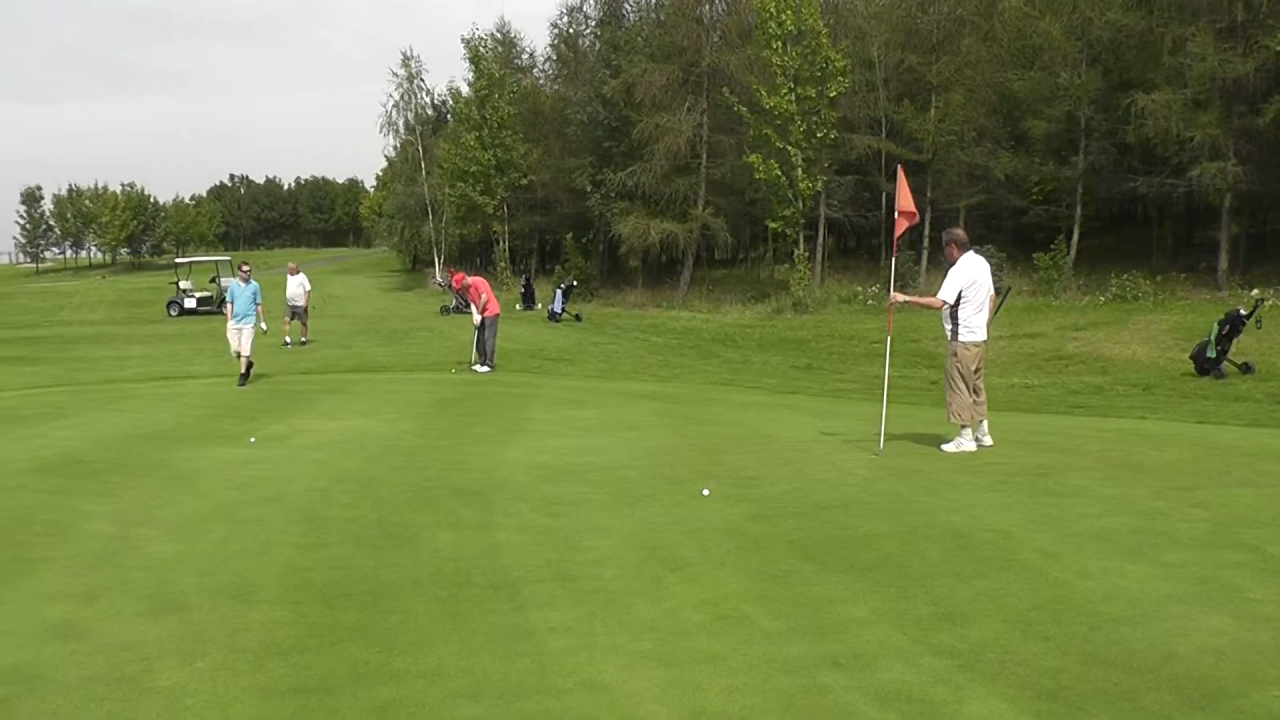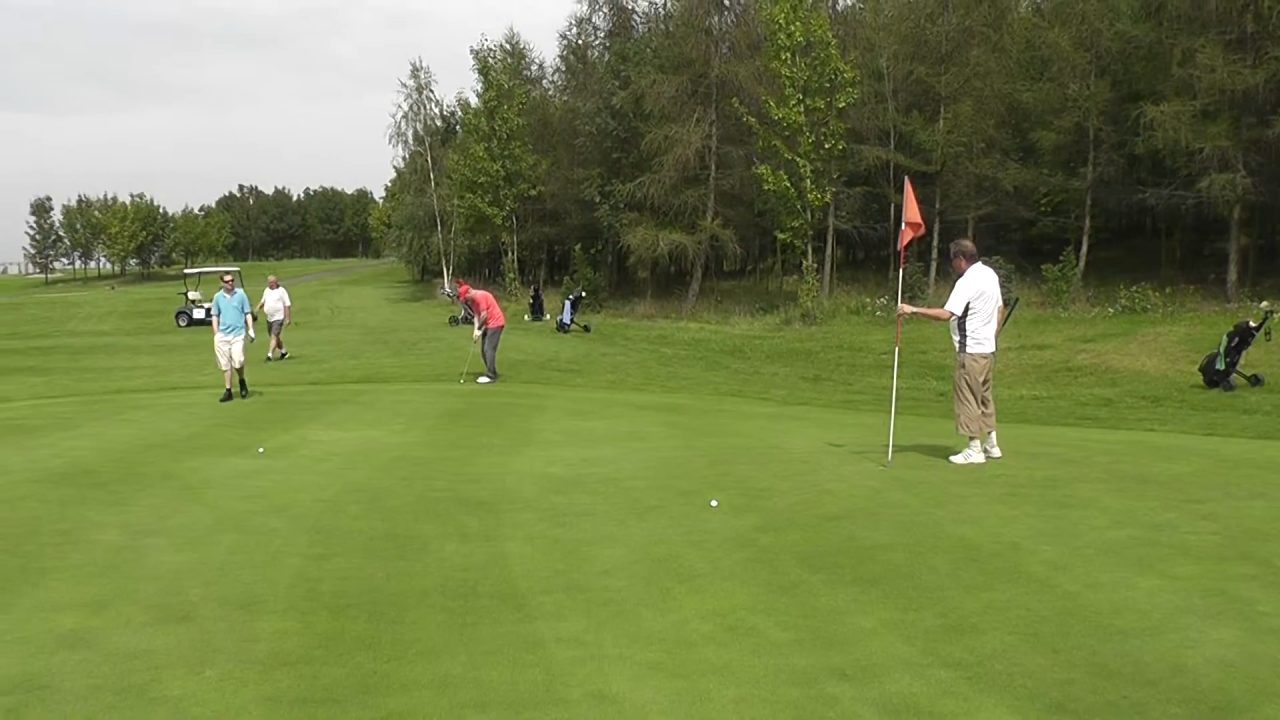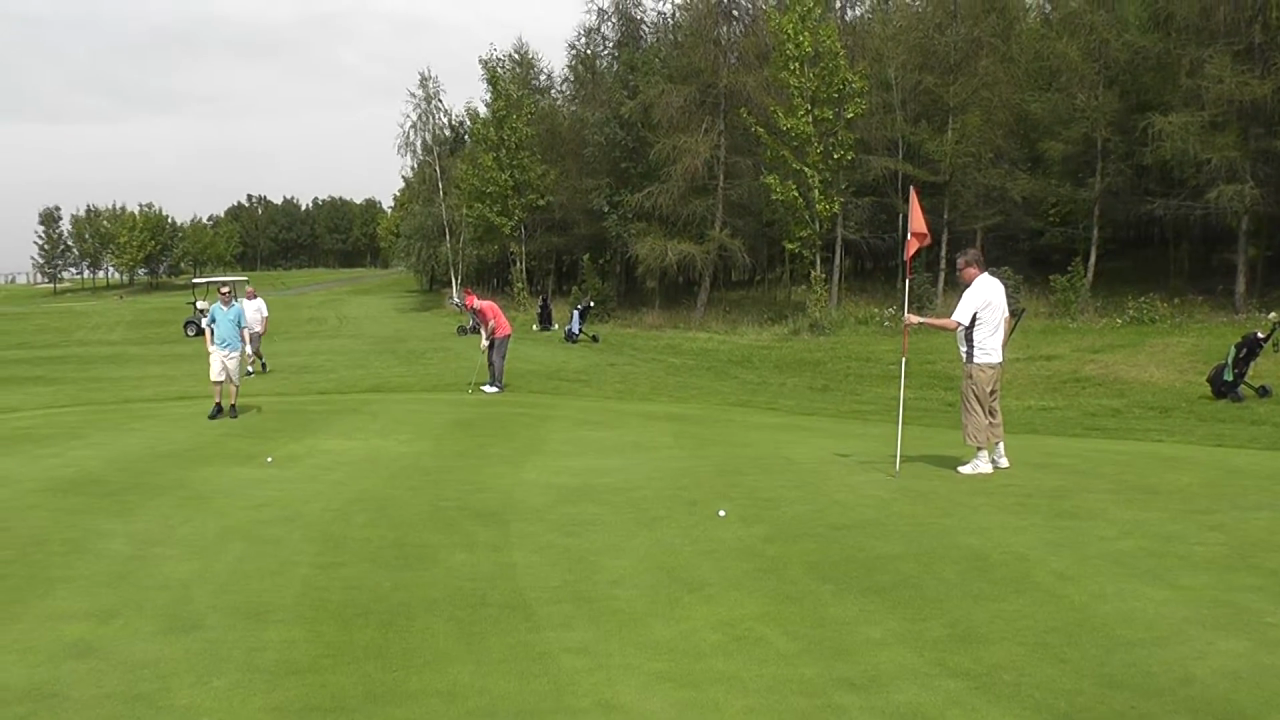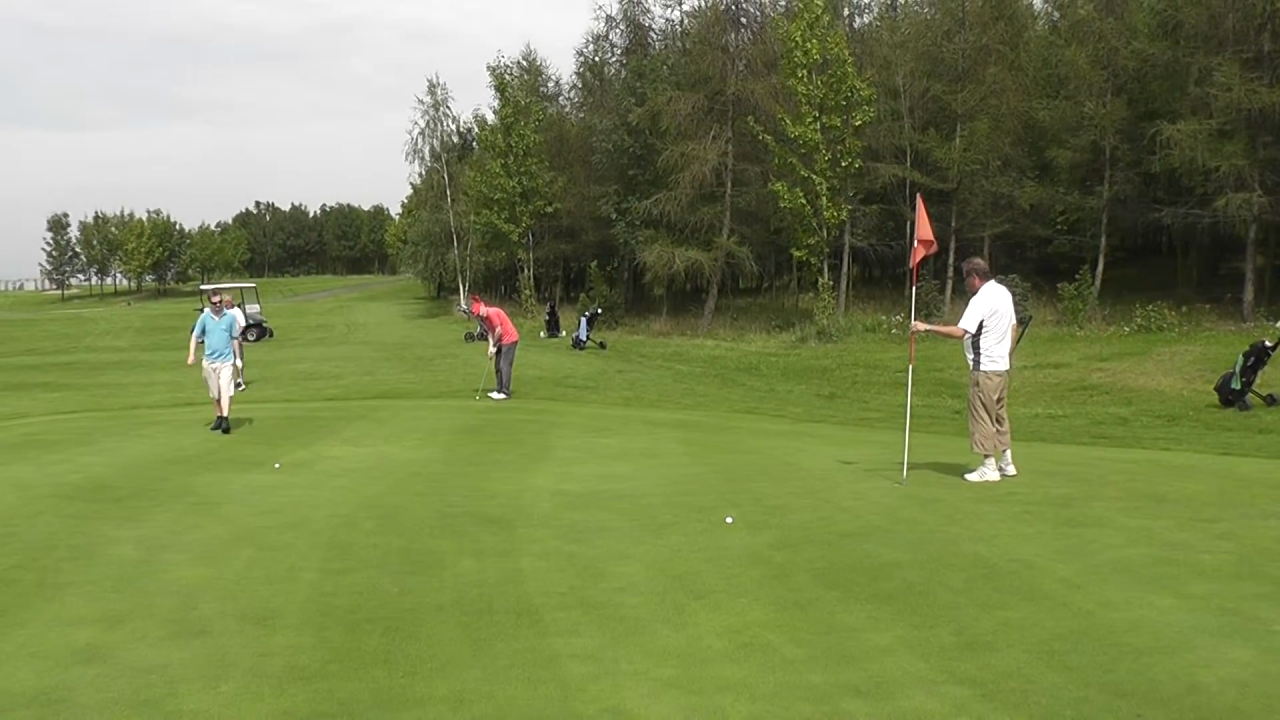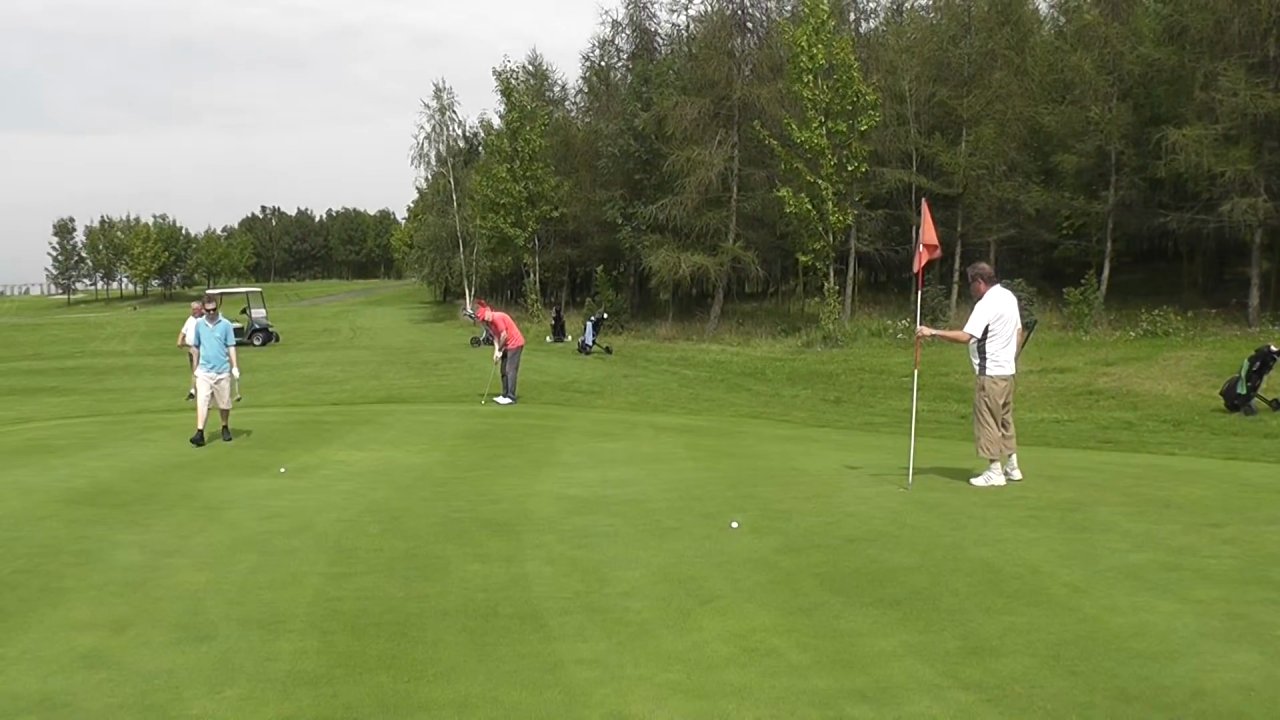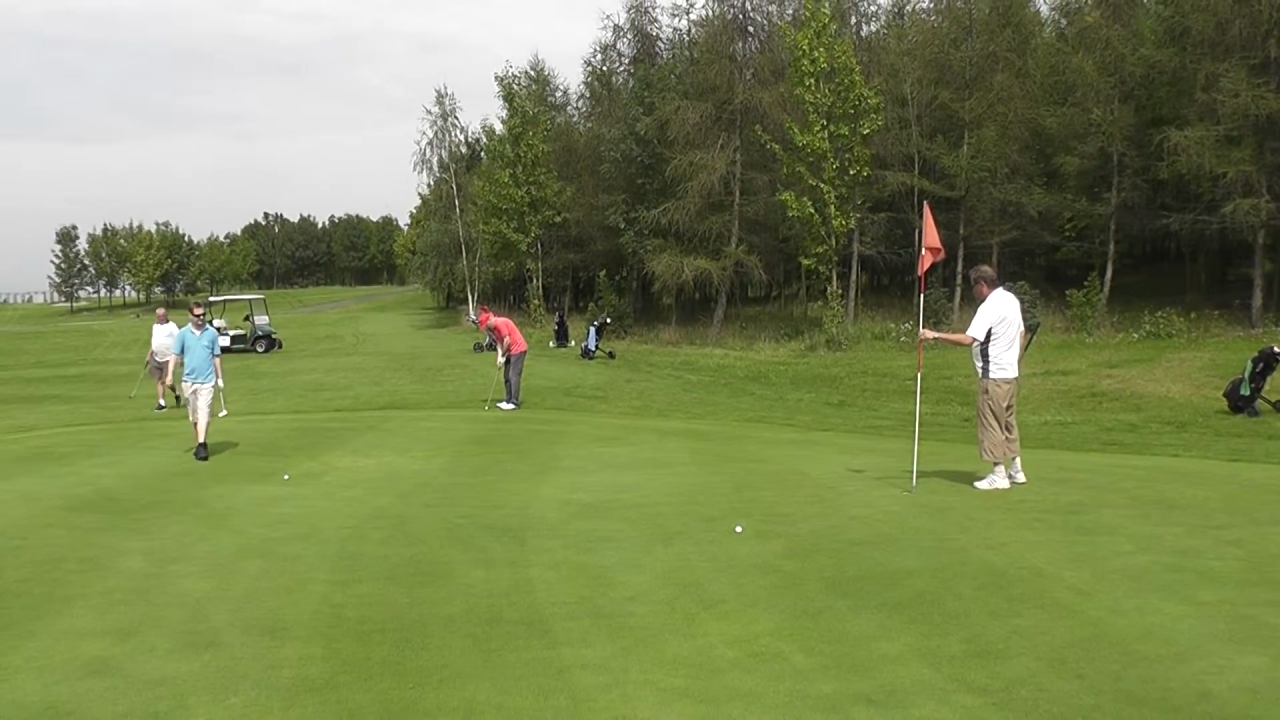
dt=0.7s
person 1, frame 1
left shoulder: (960, 270)
right shoulder: (981, 263)
left elbow: (939, 302)
right elbow: (991, 297)
left wrist: (906, 299)
left hip: (962, 338)
right hip: (979, 336)
left knee: (959, 387)
right knee: (976, 385)
left ankle: (966, 437)
right ankle: (982, 433)
person 1, frame 2
left shoulder: (968, 282)
right shoulder: (990, 274)
left elbow: (946, 314)
right elbow: (999, 308)
left wrist: (914, 310)
left hip: (971, 350)
right hip: (987, 347)
left knee: (968, 398)
right knee: (984, 397)
left ankle: (974, 449)
right ankle: (991, 444)
person 1, frame 3
left shoulder: (975, 292)
right shoulder: (996, 285)
left elbow: (953, 324)
right elbow: (1005, 319)
left wrist: (920, 320)
left hip: (978, 360)
right hip: (994, 358)
left knee: (975, 409)
right knee: (992, 407)
left ankle: (982, 460)
right ankle: (999, 455)
person 1, frame 4
left shoulder: (981, 300)
right shoulder: (1003, 292)
left elbow: (960, 332)
right elbow: (1013, 326)
left wrist: (927, 327)
left hip: (985, 368)
right hip: (1001, 365)
left knee: (982, 416)
right knee: (999, 414)
left ankle: (989, 467)
right ankle: (1006, 462)
person 1, frame 5
left shoulder: (987, 304)
right shoulder: (1009, 297)
left elbow: (965, 336)
right elbow: (1018, 331)
left wrist: (933, 332)
left hip: (990, 372)
right hip: (1007, 370)
left knee: (988, 421)
right knee: (1004, 419)
left ankle: (995, 472)
right ankle: (1012, 466)
person 1, frame 6
left shoulder: (989, 307)
right shoulder: (1011, 300)
left elbow: (968, 339)
right elbow: (1021, 334)
left wrist: (935, 335)
left hip: (993, 375)
right hip: (1010, 372)
left knee: (991, 424)
right knee: (1008, 422)
left ankle: (999, 475)
right ankle: (1015, 469)
